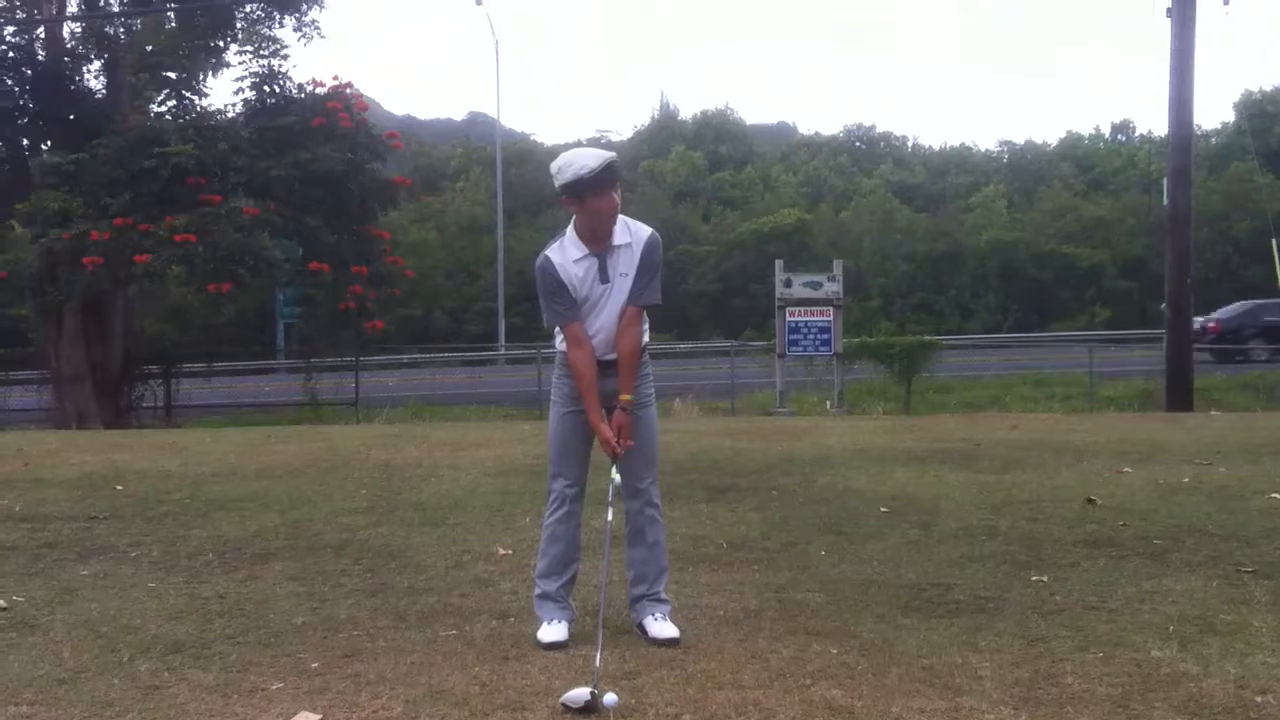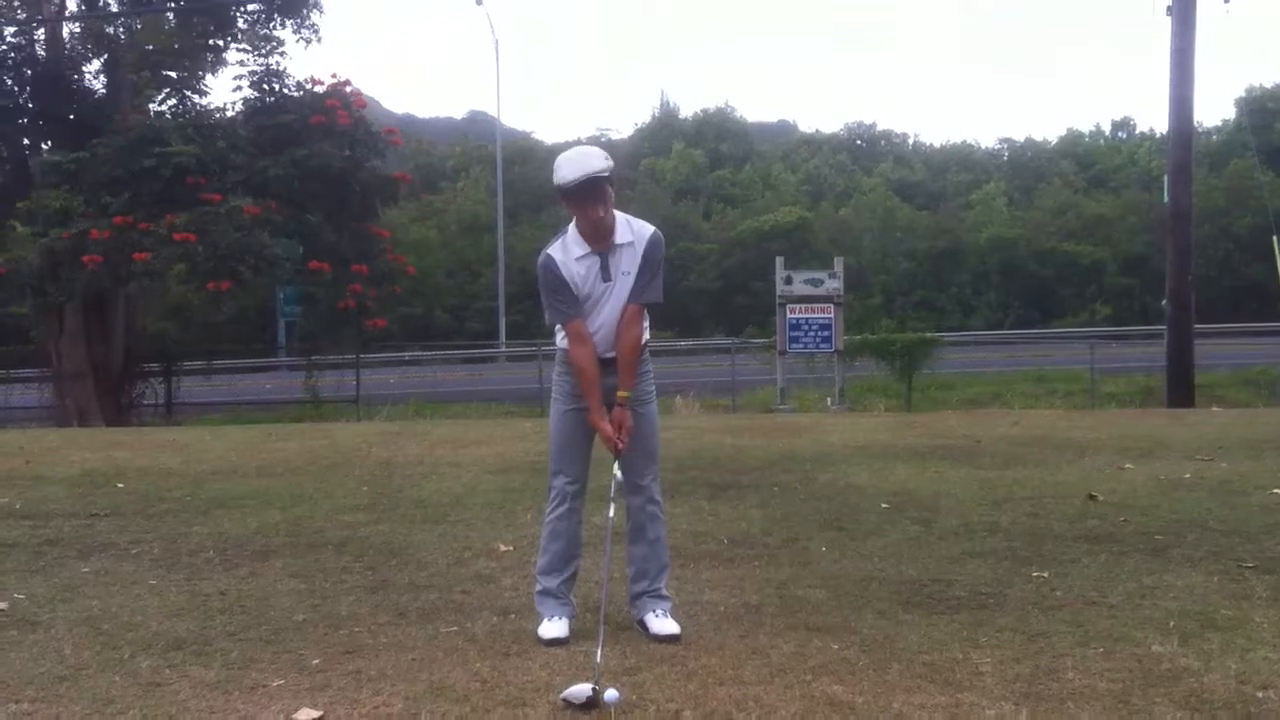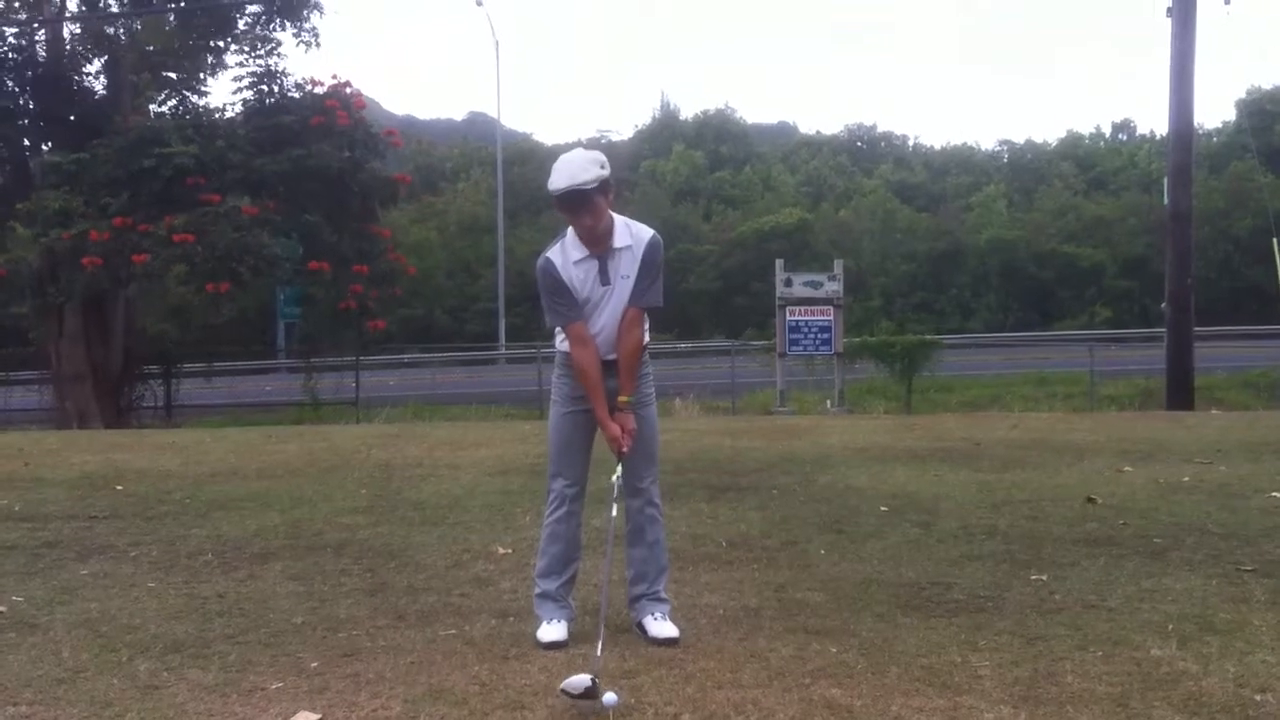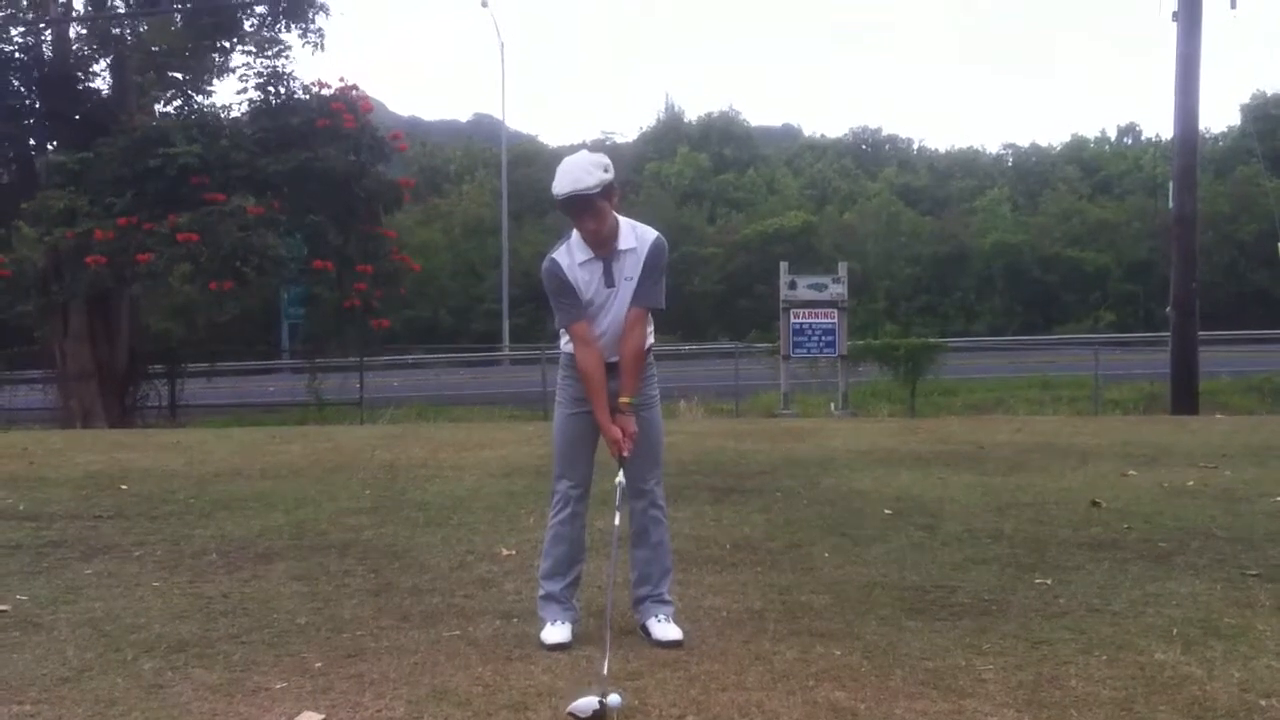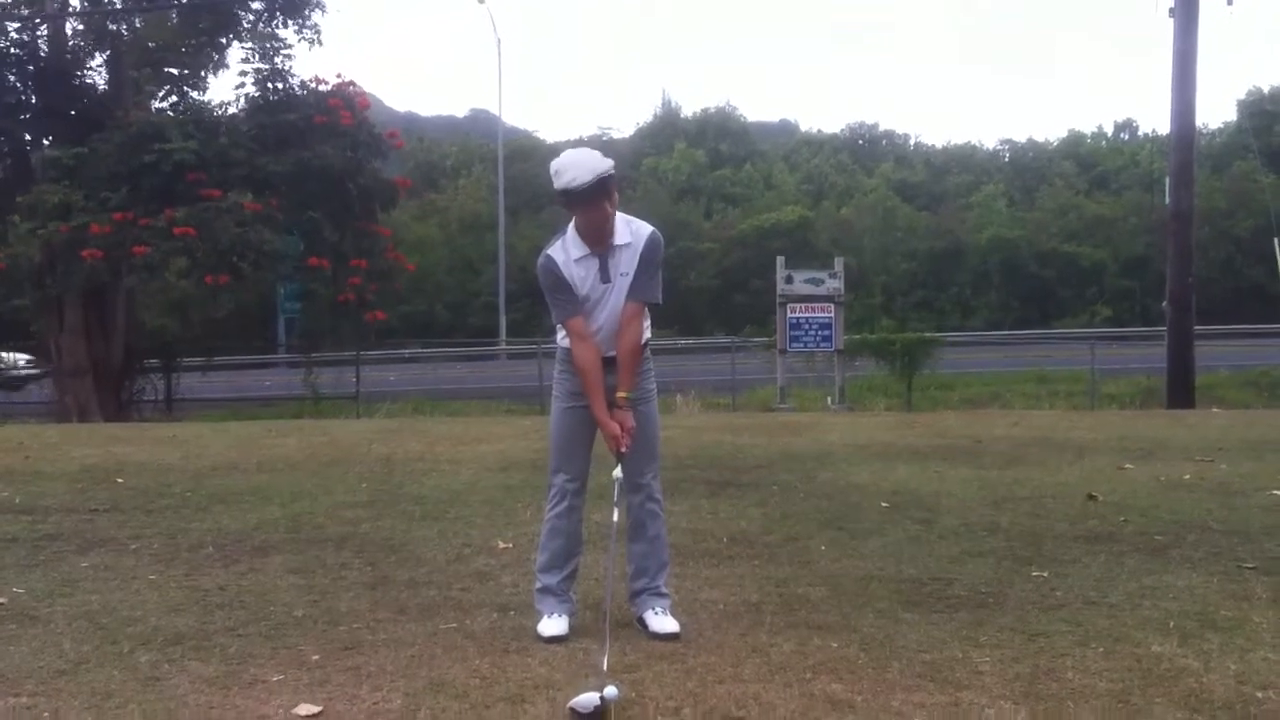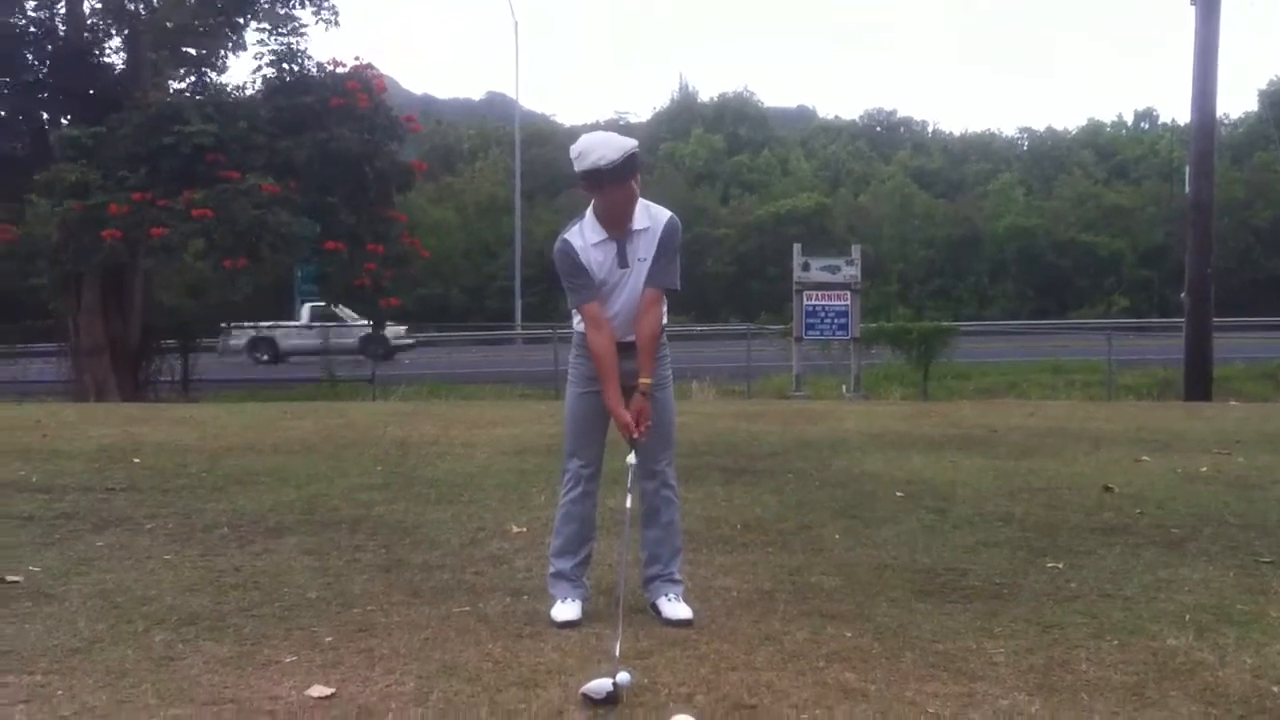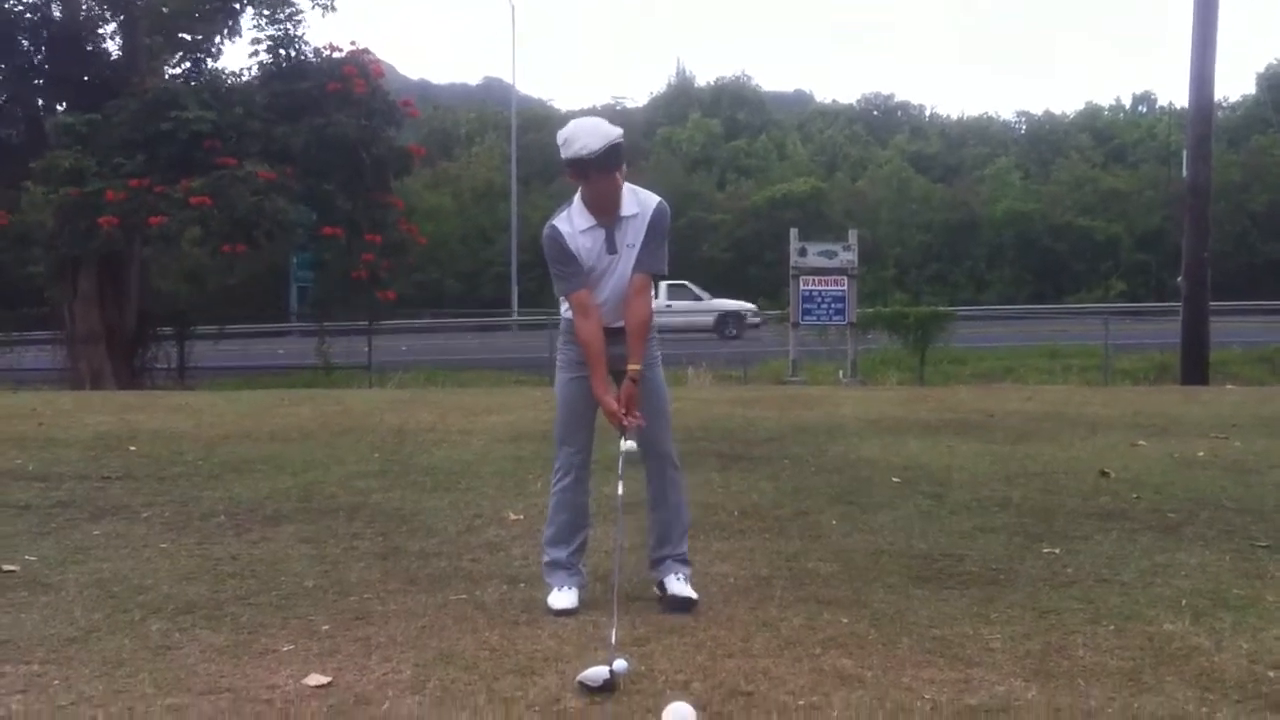
dt=0.4s
person 1, frame 1
left shoulder: (645, 242)
right shoulder: (552, 263)
left elbow: (630, 326)
right elbow: (577, 345)
left wrist: (624, 405)
right wrist: (597, 419)
left hip: (632, 372)
right hip: (574, 376)
left knee: (643, 491)
right knee: (565, 491)
left ankle: (650, 605)
right ankle: (554, 608)
person 1, frame 2
left shoulder: (647, 241)
right shoulder: (553, 261)
left elbow: (631, 326)
right elbow: (578, 342)
left wrist: (623, 402)
right wrist: (597, 417)
left hip: (632, 369)
right hip: (575, 372)
left knee: (644, 488)
right knee: (565, 487)
left ankle: (651, 600)
right ankle: (554, 603)
person 1, frame 3
left shoulder: (645, 244)
right shoulder: (552, 264)
left elbow: (632, 329)
right elbow: (581, 345)
left wrist: (625, 406)
right wrist: (604, 417)
left hip: (632, 372)
right hip: (574, 376)
left knee: (643, 490)
right knee: (564, 490)
left ankle: (650, 603)
right ankle: (553, 606)
person 1, frame 4
left shoulder: (650, 246)
right shoulder: (558, 265)
left elbow: (635, 331)
right elbow: (585, 346)
left wrist: (626, 408)
right wrist: (605, 420)
left hip: (637, 374)
right hip: (579, 377)
left knee: (647, 492)
right knee: (569, 492)
left ankle: (654, 606)
right ankle: (557, 608)
person 1, frame 5
left shoulder: (645, 241)
right shoulder: (553, 261)
left elbow: (631, 325)
right elbow: (581, 341)
left wrist: (623, 403)
right wrist: (602, 415)
left hip: (633, 367)
right hip: (575, 371)
left knee: (644, 485)
right knee: (566, 485)
left ankle: (651, 597)
right ankle: (554, 600)
person 1, frame 6
left shoulder: (664, 226)
right shoulder: (571, 245)
left elbow: (651, 311)
right elbow: (597, 326)
left wrist: (643, 390)
right wrist: (614, 403)
left hip: (649, 355)
right hip: (592, 357)
left knee: (658, 472)
right knee: (580, 471)
left ankle: (664, 584)
right ankle: (567, 585)
person 1, frame 7
left shoulder: (652, 211)
right shoulder: (559, 232)
left elbow: (639, 297)
right elbow: (583, 313)
left wrist: (633, 376)
right wrist: (602, 392)
left hip: (639, 338)
right hip: (581, 342)
left knee: (661, 453)
right knee: (571, 459)
left ankle: (670, 566)
right ankle: (563, 572)
